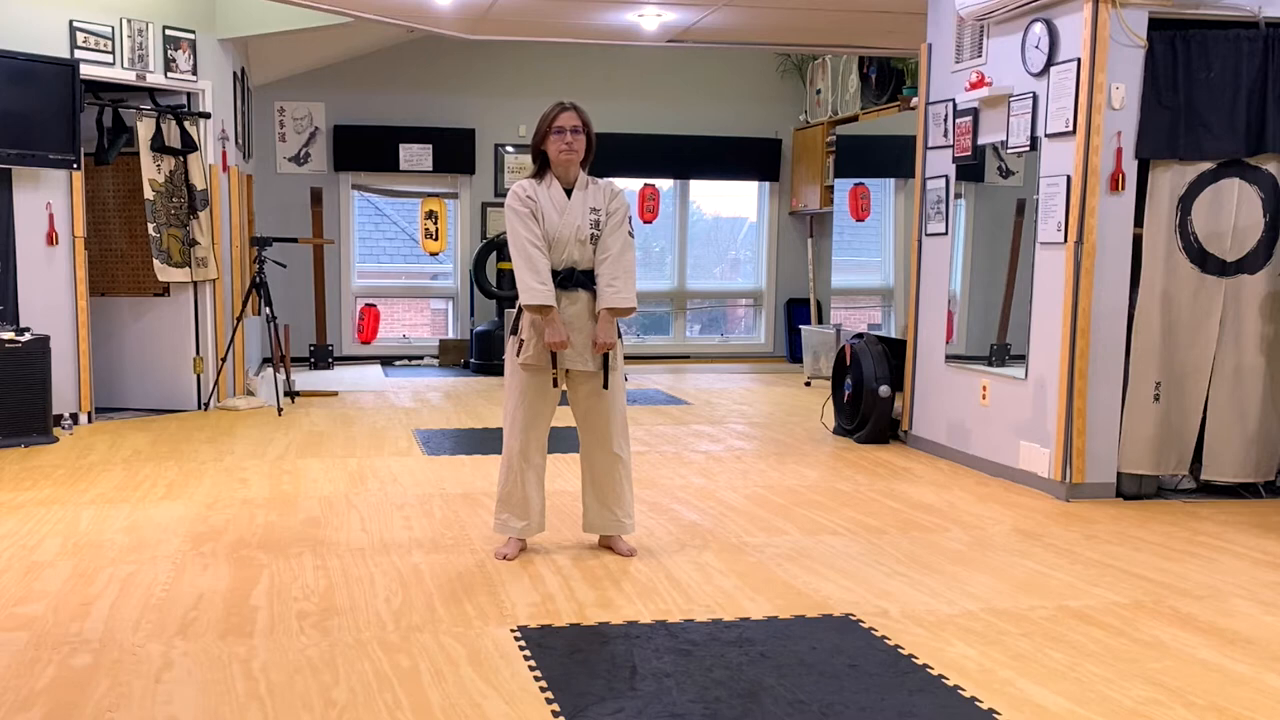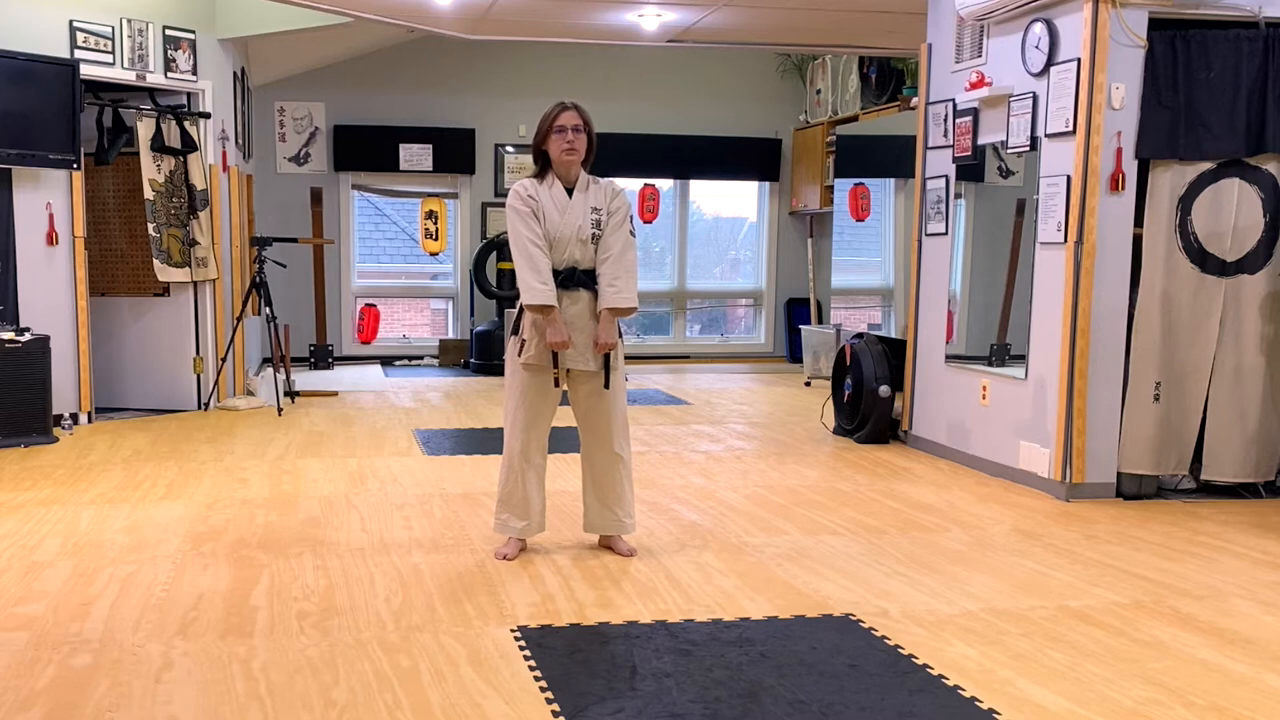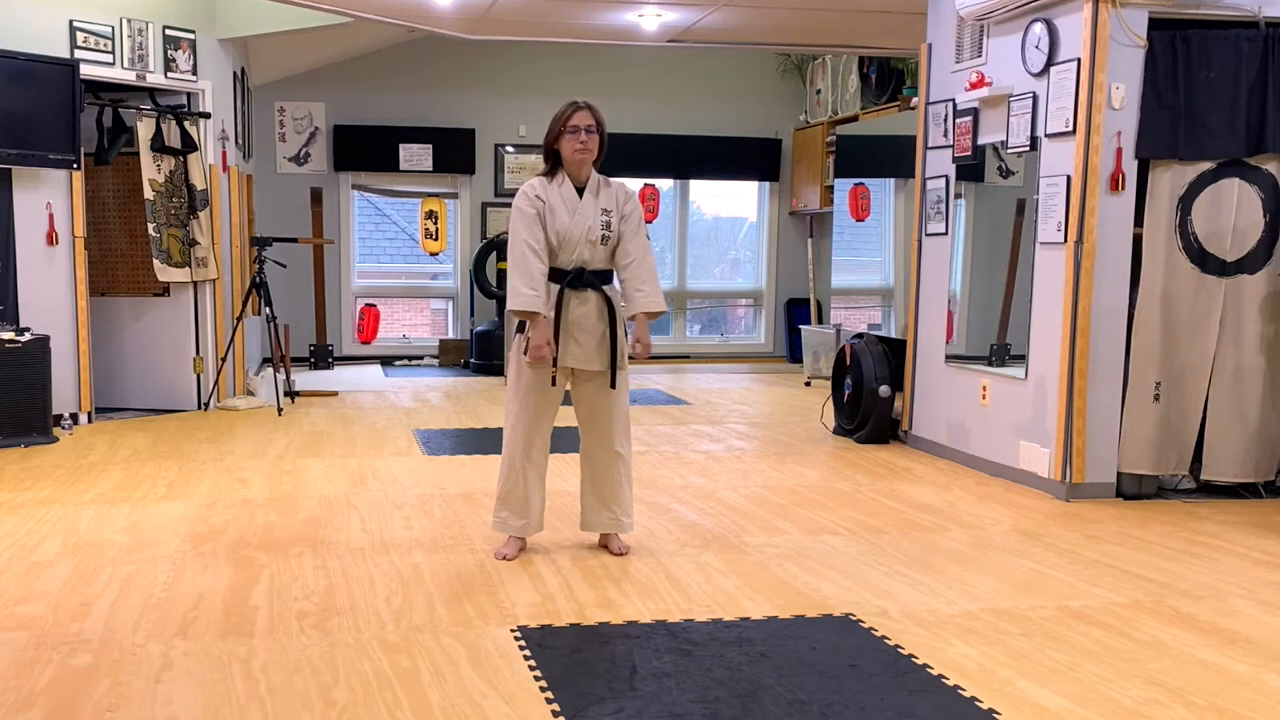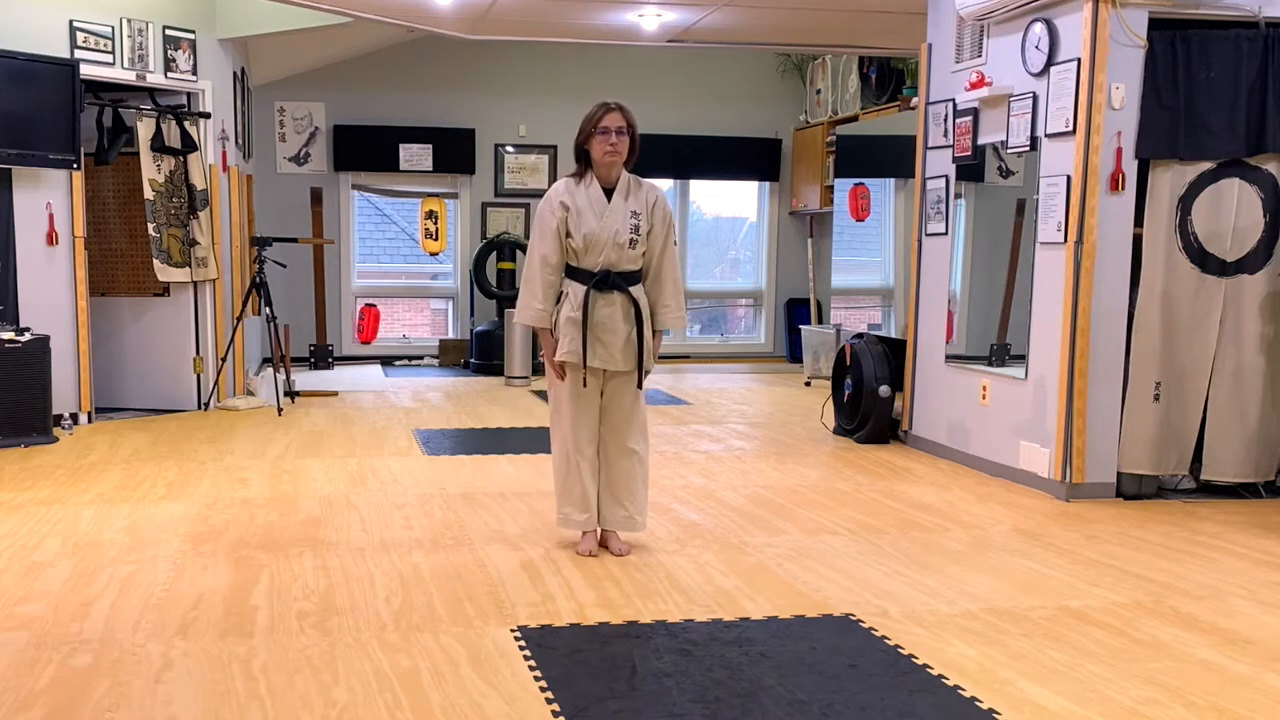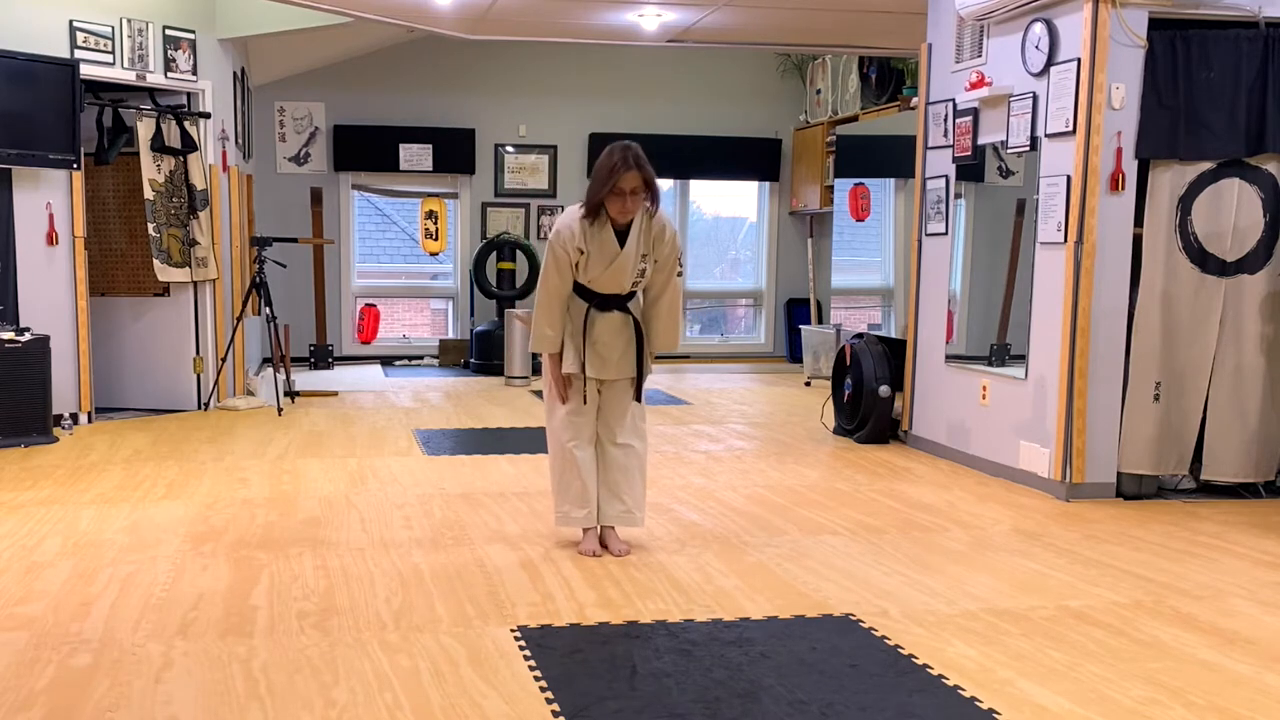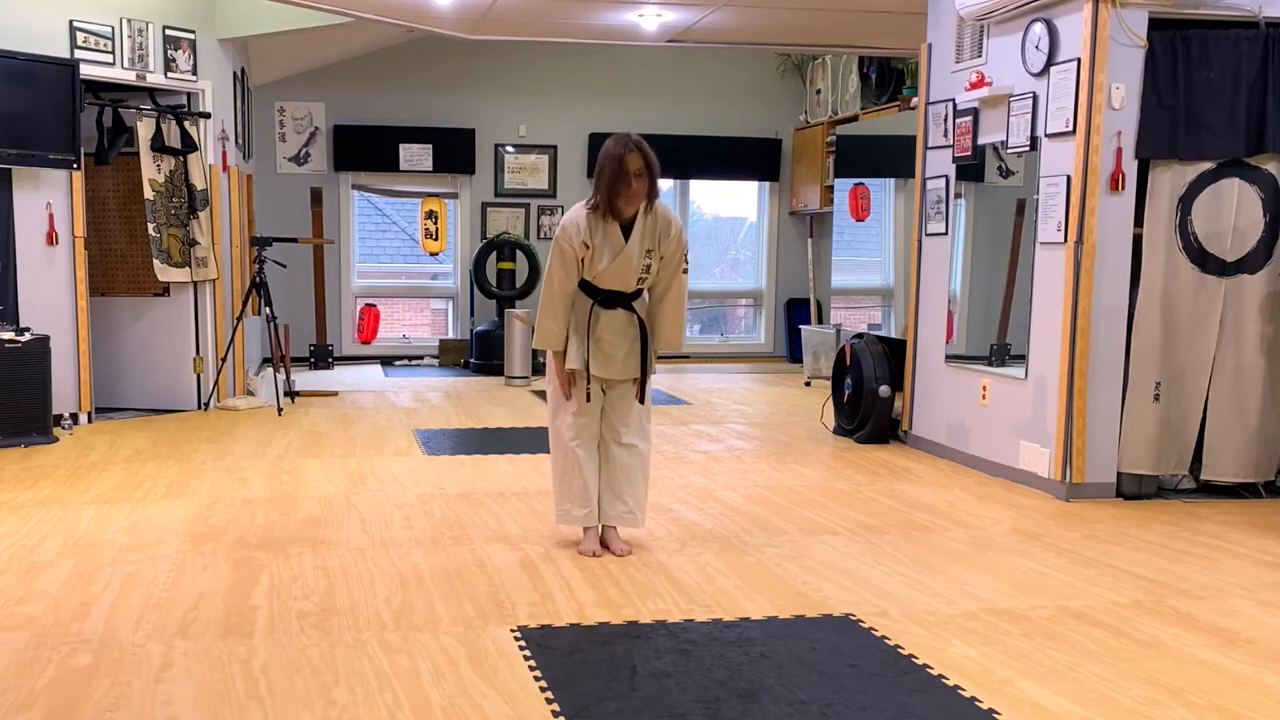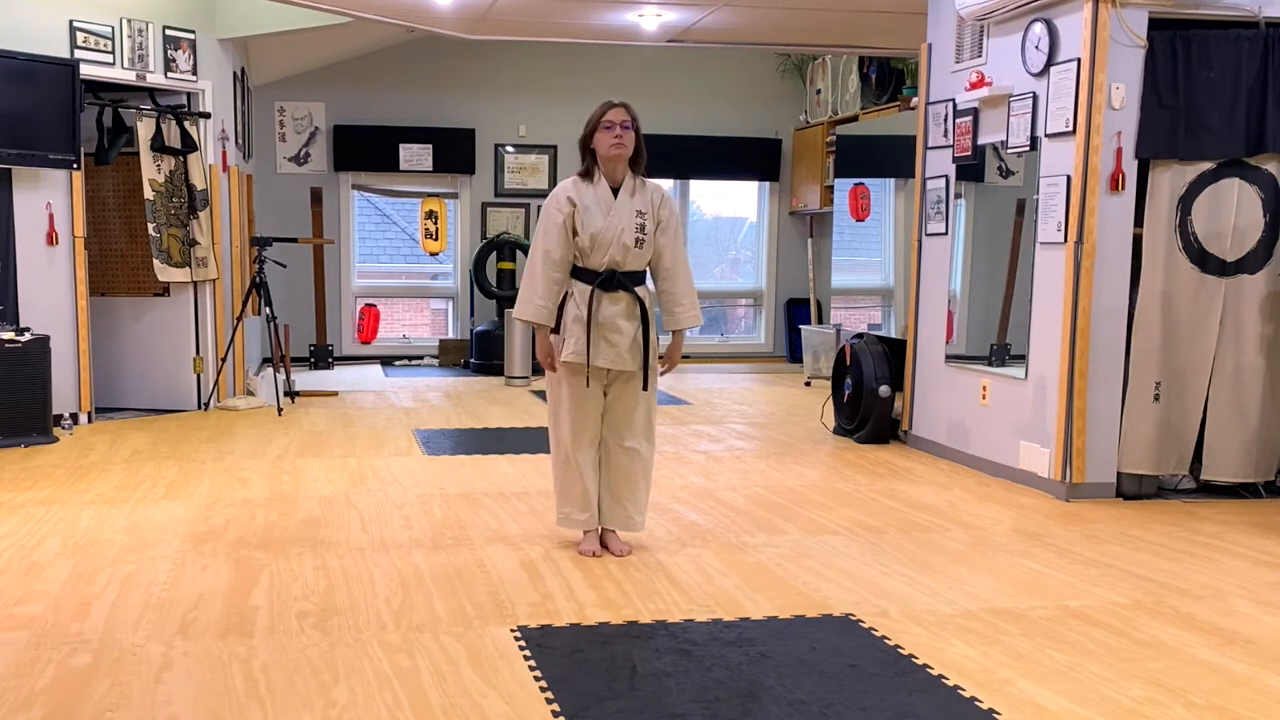
dt=0.7s
person 1, frame 1
left shoulder: (609, 197)
right shoulder: (524, 195)
left elbow: (615, 261)
right elbow: (530, 261)
left wrist: (606, 321)
right wrist: (551, 321)
left hip: (595, 318)
right hip: (538, 320)
left knee: (606, 430)
right knee: (525, 431)
left ankle: (609, 527)
right ankle: (518, 529)
person 1, frame 2
left shoulder: (610, 196)
right shoulder: (525, 194)
left elbow: (617, 260)
right elbow: (532, 261)
left wrist: (608, 321)
right wrist: (553, 321)
left hip: (596, 318)
right hip: (540, 318)
left knee: (607, 430)
right knee: (525, 431)
left ankle: (609, 526)
right ankle: (518, 529)
person 1, frame 3
left shoulder: (619, 196)
right shoulder: (535, 194)
left elbow: (635, 259)
right elbow: (527, 260)
left wrist: (641, 321)
right wrist: (536, 325)
left hip: (601, 318)
right hip: (545, 318)
left knee: (608, 432)
right knee: (526, 430)
left ankle: (608, 526)
right ankle: (517, 529)
person 1, frame 4
left shoulder: (650, 199)
right shoulder: (563, 196)
left elbow: (662, 269)
right elbow: (543, 267)
left wrist: (659, 332)
right wrist: (545, 332)
left hip: (628, 320)
right hip: (576, 319)
left knee: (626, 431)
right knee: (576, 430)
left ankle: (612, 525)
right ankle: (585, 524)
person 1, frame 5
left shoulder: (661, 232)
right shoulder: (571, 227)
left elbow: (661, 297)
right elbow: (553, 295)
left wrist: (647, 356)
right wrist: (554, 358)
left hip: (624, 332)
right hip: (575, 333)
left knee: (623, 430)
right knee: (573, 429)
left ankle: (610, 523)
right ankle: (587, 524)
person 1, frame 6
left shoulder: (667, 226)
right shoulder: (578, 223)
left elbow: (667, 294)
right elbow: (558, 292)
left wrist: (652, 354)
right wrist: (558, 355)
left hip: (630, 332)
right hip: (580, 332)
left knee: (628, 432)
right knee: (577, 429)
left ankle: (612, 524)
right ankle: (588, 525)
person 1, frame 7
left shoulder: (657, 200)
right shoulder: (568, 194)
left elbow: (672, 267)
right elbow: (548, 264)
left wrist: (678, 334)
right wrist: (543, 332)
left hip: (632, 321)
right hip: (580, 319)
left knee: (630, 433)
right knee: (578, 431)
left ankle: (613, 525)
right ankle: (587, 525)
